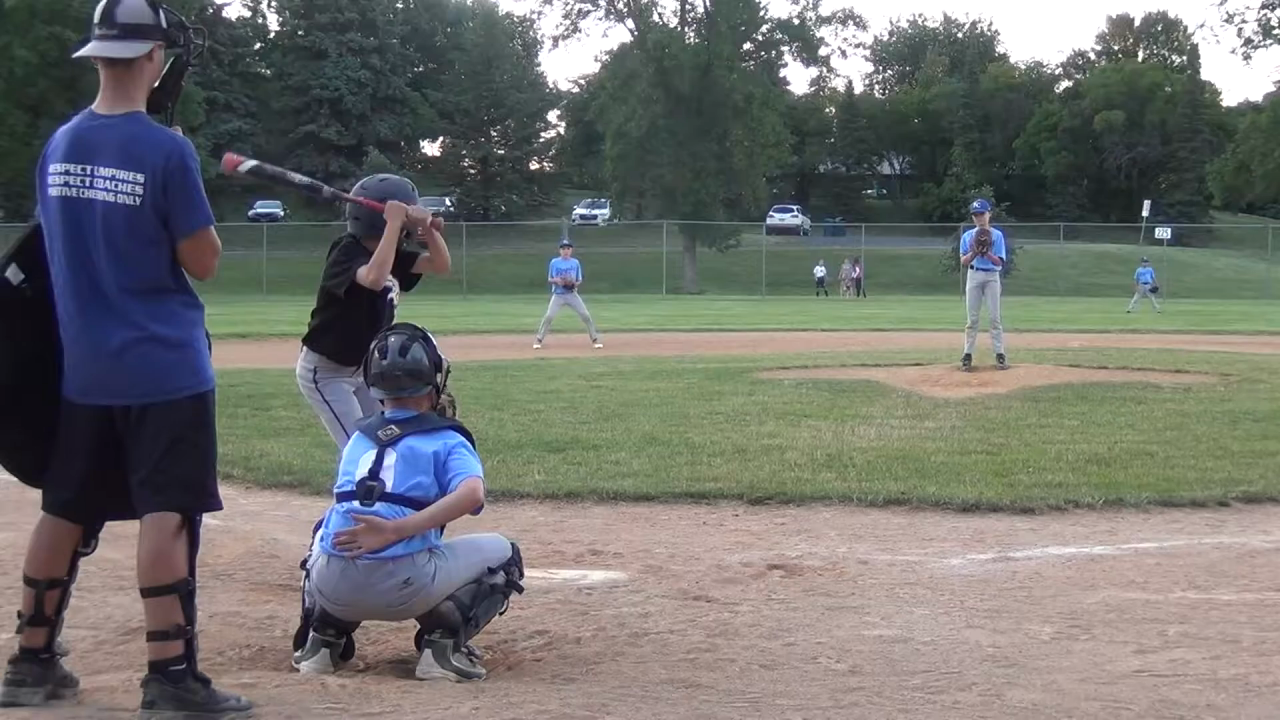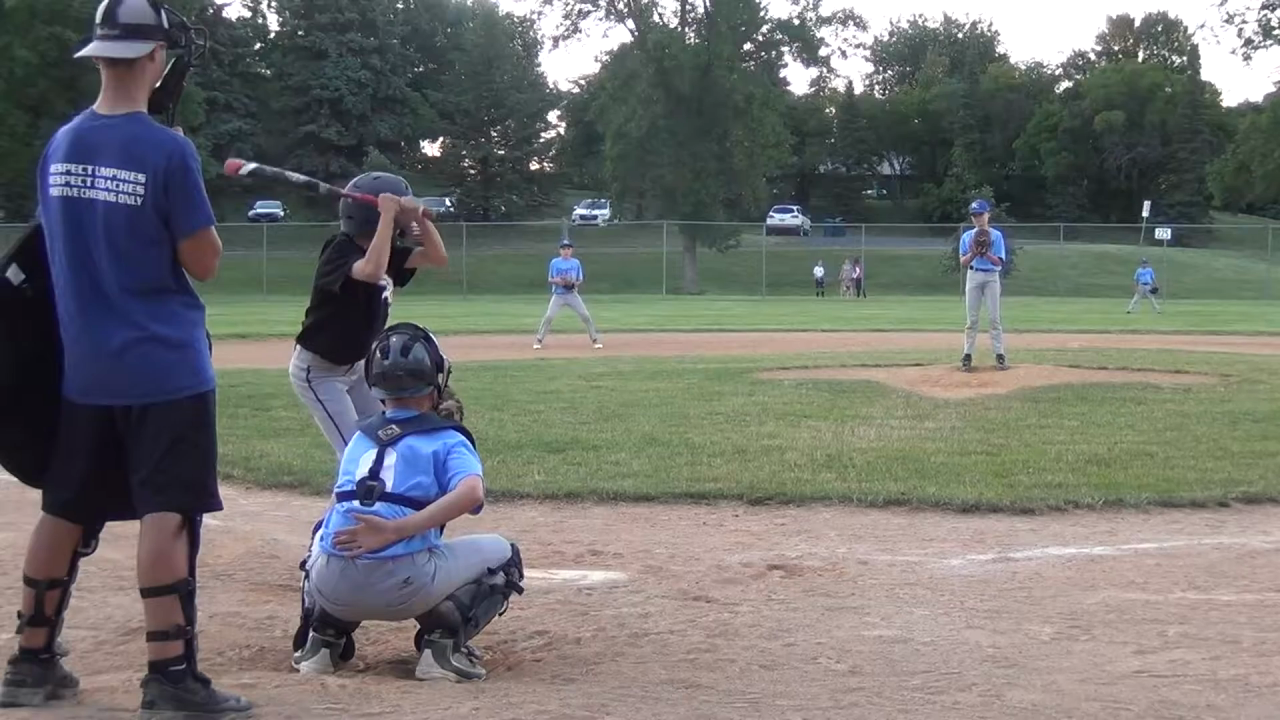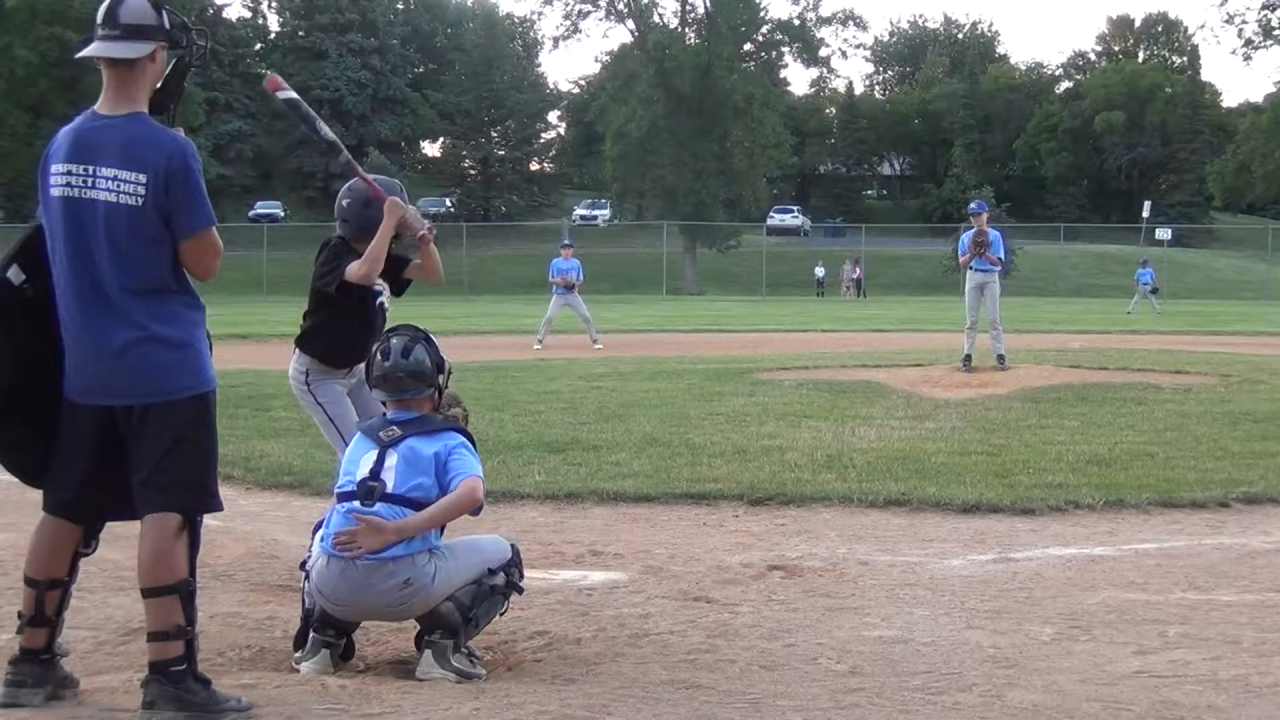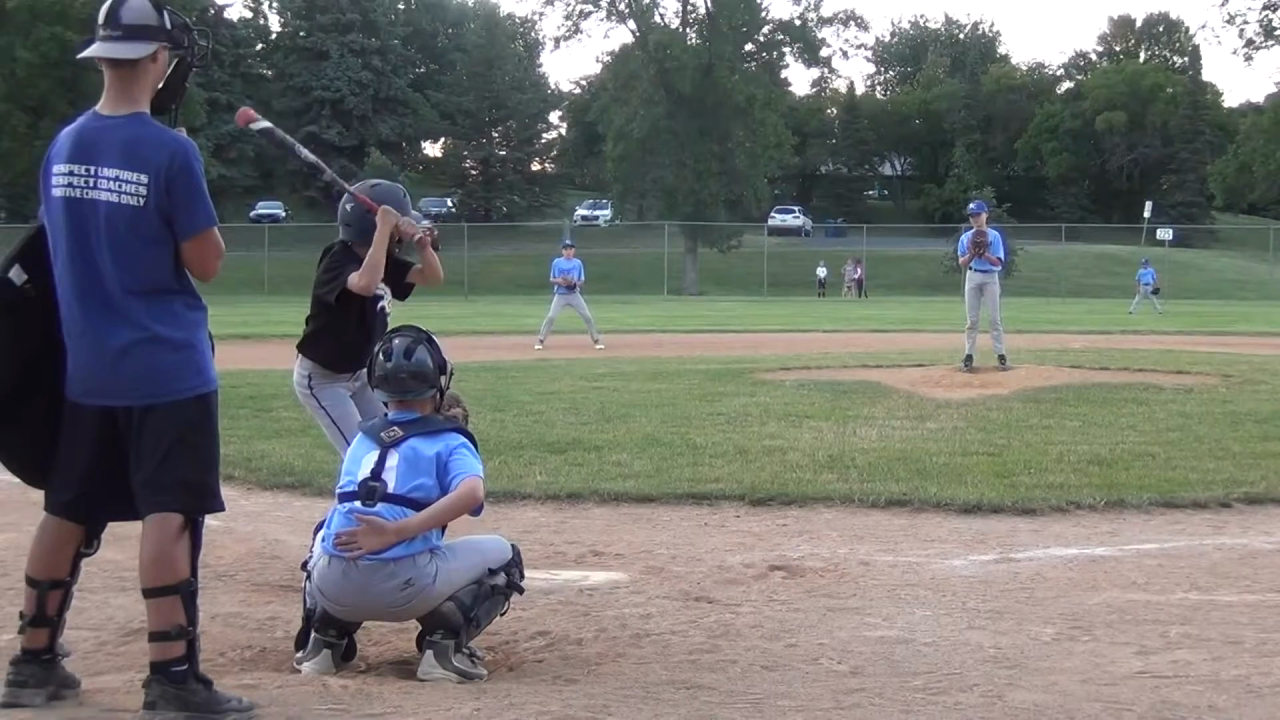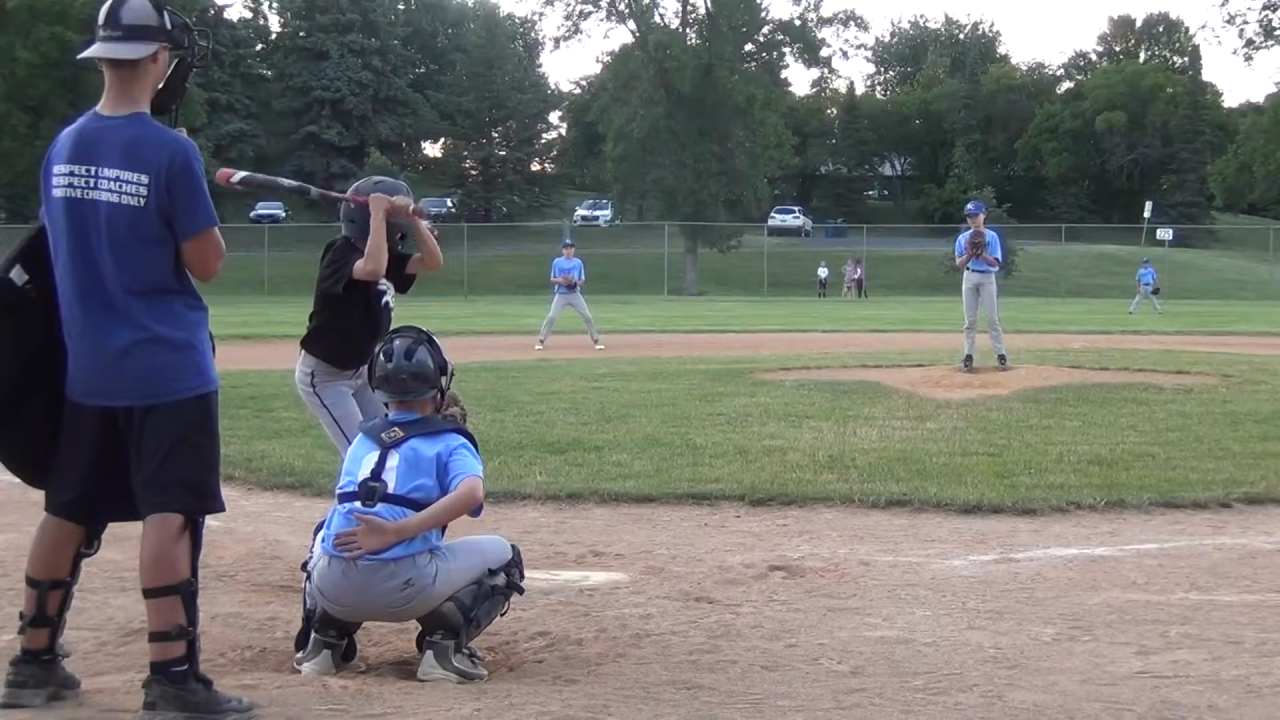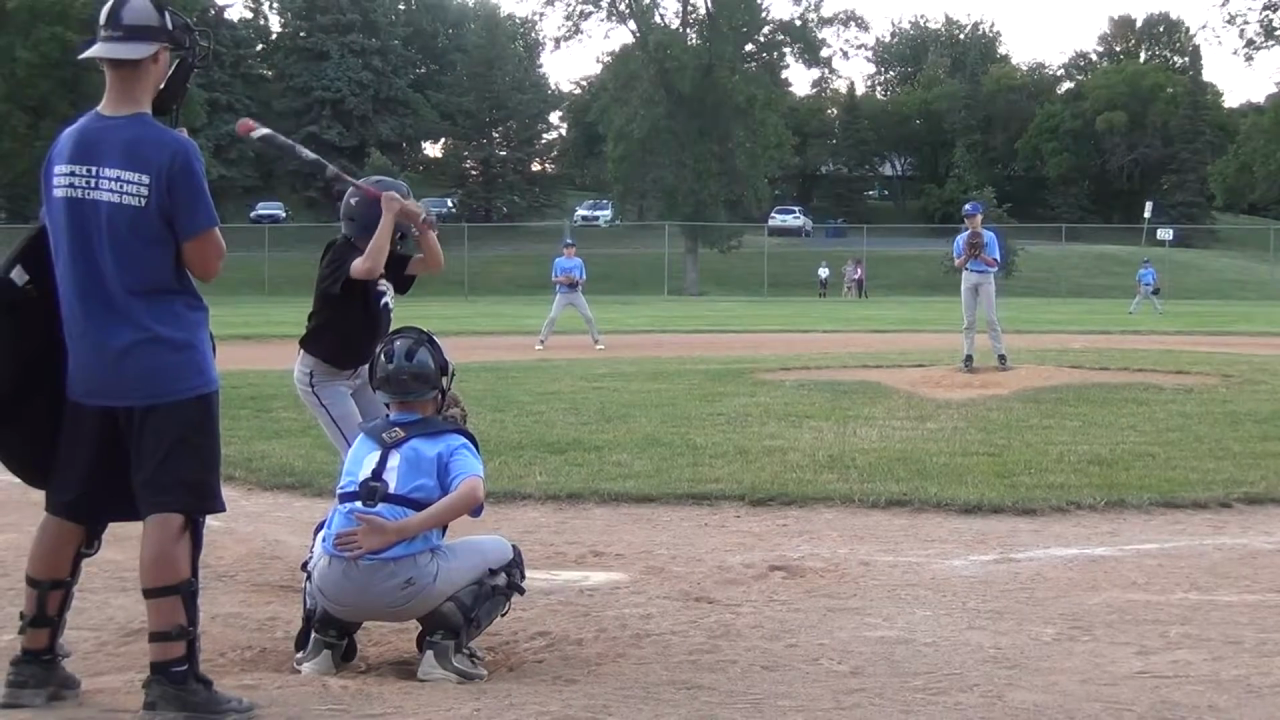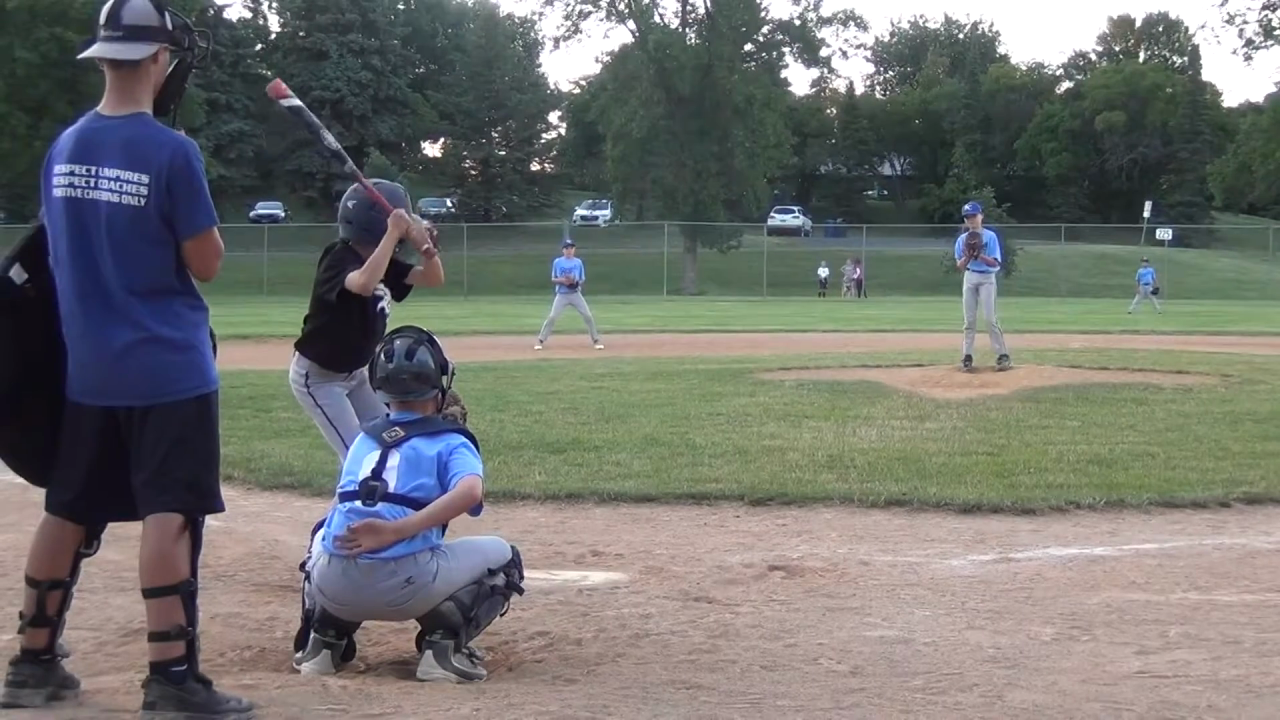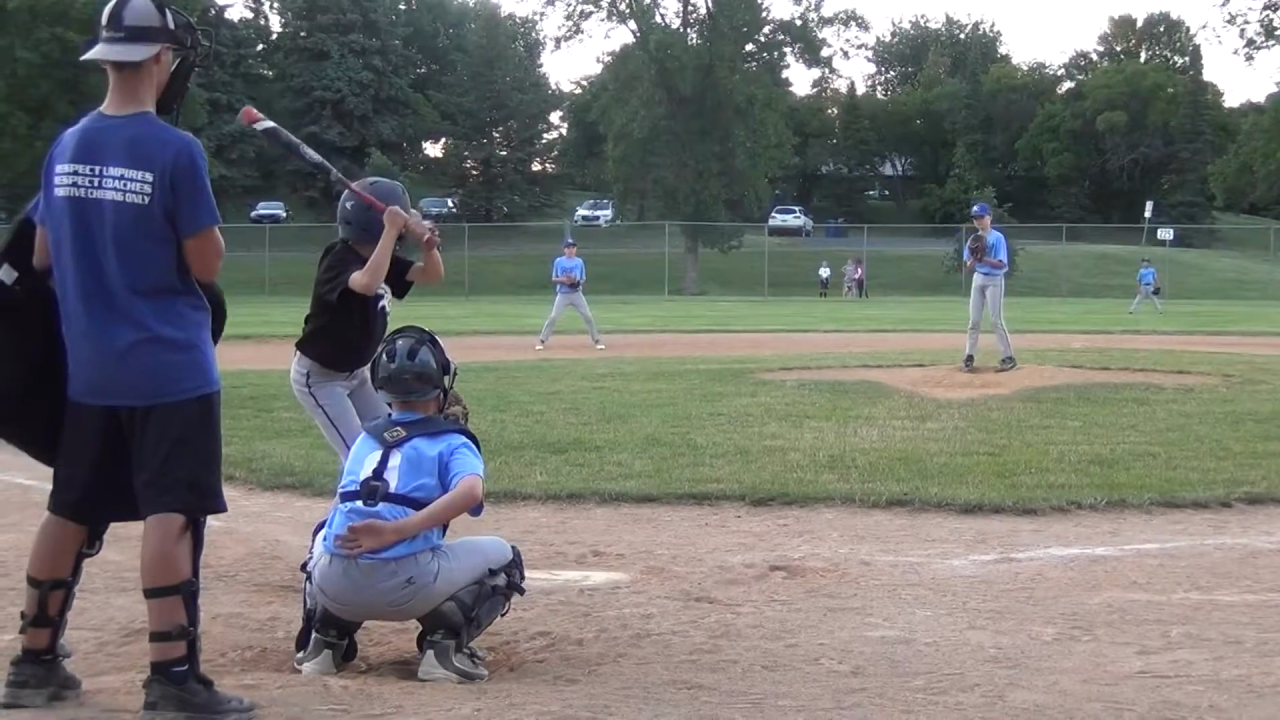
dt=0.2s
person 1, frame 1
right shoulder: (166, 149)
right elbow: (203, 263)
left hip: (83, 366)
right hip: (164, 366)
left knee: (64, 511)
right knee: (166, 514)
person 1, frame 2
left shoulder: (59, 145)
right shoulder: (167, 149)
right elbow: (204, 263)
left hip: (83, 366)
right hip: (164, 366)
left knee: (65, 510)
right knee: (166, 513)
person 1, frame 3
left shoulder: (59, 145)
right shoulder: (168, 151)
right elbow: (205, 264)
left hip: (84, 367)
right hip: (164, 366)
left knee: (65, 512)
right knee: (167, 516)
person 1, frame 4
left shoulder: (62, 146)
right shoulder: (170, 151)
right elbow: (207, 264)
left hip: (86, 368)
right hip: (167, 368)
left knee: (68, 512)
right knee: (170, 515)
person 1, frame 5
left shoulder: (62, 147)
right shoulder: (170, 151)
left elbow: (58, 252)
right elbow: (207, 264)
left hip: (87, 368)
right hip: (167, 368)
left knee: (68, 512)
right knee: (170, 515)
person 1, frame 6
left shoulder: (63, 147)
right shoulder: (171, 151)
left elbow: (59, 252)
right elbow: (207, 264)
left hip: (87, 369)
right hip: (168, 368)
left knee: (69, 512)
right knee: (170, 516)
person 1, frame 7
left shoulder: (63, 147)
right shoulder: (171, 151)
right elbow: (206, 265)
left hip: (87, 368)
right hip: (167, 368)
left knee: (69, 512)
right knee: (170, 516)
person 1, frame 8
left shoulder: (65, 147)
right shoulder: (175, 150)
right elbow: (207, 265)
left hip: (88, 369)
right hip: (170, 367)
left knee: (71, 512)
right knee: (171, 515)
person 2, frame 1
left shoulder: (359, 438)
right shoulder: (446, 438)
right elbow: (472, 494)
right wrist: (394, 531)
left hip: (332, 586)
right hip: (404, 585)
right knee: (503, 553)
left ankle: (323, 638)
right ankle: (443, 644)
person 2, frame 2
left shoulder: (360, 437)
right shoulder: (446, 438)
right elbow: (471, 493)
right wrist: (395, 530)
left hip: (332, 586)
right hip: (403, 585)
right knee: (502, 554)
left ankle: (322, 639)
right ankle: (442, 645)
person 2, frame 3
left shoulder: (360, 439)
right shoulder: (447, 440)
right elbow: (471, 494)
right wrist: (395, 532)
left hip: (331, 587)
right hip: (402, 586)
right knee: (503, 555)
left ankle: (323, 639)
right ankle: (443, 644)
person 2, frame 4
left shoulder: (362, 438)
right shoulder: (449, 440)
right elbow: (471, 493)
right wrist: (396, 532)
left hip: (333, 587)
right hip: (405, 586)
right knee: (504, 555)
left ankle: (324, 639)
right ankle: (445, 644)
person 2, frame 5
left shoulder: (362, 439)
right shoulder: (449, 441)
right elbow: (471, 493)
right wrist: (395, 531)
left hip: (333, 587)
right hip: (404, 586)
right knee: (503, 555)
left ankle: (324, 640)
right ankle: (444, 646)
person 2, frame 6
left shoulder: (364, 439)
right shoulder: (450, 441)
right elbow: (472, 493)
right wrist: (396, 531)
left hip: (333, 586)
right hip: (405, 586)
right knee: (504, 555)
left ankle: (325, 640)
right ankle: (444, 645)
person 2, frame 7
left shoulder: (364, 438)
right shoulder: (450, 441)
right elbow: (470, 491)
right wrist: (395, 531)
left hip: (333, 586)
right hip: (404, 585)
left knee: (326, 533)
right knee: (503, 557)
left ankle: (323, 640)
right ankle: (444, 645)
person 2, frame 8
left shoulder: (365, 438)
right shoulder: (452, 441)
right elbow: (470, 492)
right wrist: (395, 531)
left hip: (335, 586)
right hip: (406, 585)
left knee: (327, 534)
right knee: (504, 557)
left ankle: (324, 641)
right ankle: (445, 645)
person 3, frame 1
left shoulder: (392, 253)
right shoulder: (347, 253)
left elbow: (442, 266)
right elbow: (375, 279)
left wrist: (428, 226)
right wrist: (394, 222)
left hip: (358, 368)
right hip: (324, 371)
person 3, frame 2
left shoulder: (386, 250)
right shoulder: (341, 251)
left elbow: (437, 257)
right elbow: (372, 272)
left wrist: (420, 218)
right wrist: (389, 216)
left hip: (352, 367)
right hip: (317, 371)
person 3, frame 3
left shoulder: (383, 257)
right shoulder: (337, 255)
left elbow: (433, 274)
right elbow: (366, 274)
left wrist: (422, 236)
right wrist: (390, 220)
left hip: (352, 370)
right hip: (316, 374)
person 3, frame 4
left shoulder: (385, 261)
right shoulder: (339, 260)
left elbow: (434, 277)
right elbow: (366, 285)
left wrist: (419, 239)
right wrist: (383, 229)
left hip: (357, 374)
right hip: (320, 378)
person 3, frame 5
left shoulder: (387, 256)
right shoulder: (342, 254)
left elbow: (433, 262)
right elbow: (373, 270)
left wrist: (413, 219)
right wrist: (379, 214)
left hip: (358, 371)
right hip: (322, 375)
person 3, frame 6
left shoulder: (386, 257)
right shoulder: (342, 254)
left elbow: (434, 264)
right elbow: (369, 270)
left wrist: (420, 222)
right wrist: (391, 215)
left hip: (357, 371)
right hip: (321, 375)
person 3, frame 7
left shoulder: (383, 261)
right shoulder: (340, 259)
left elbow: (433, 279)
right elbow: (365, 285)
left wrist: (425, 246)
right wrist: (394, 233)
left hip: (353, 373)
right hip: (316, 376)
person 3, frame 8
left shoulder: (383, 259)
right shoulder: (340, 260)
left elbow: (434, 275)
right elbow: (369, 285)
left wrist: (425, 240)
right wrist: (391, 230)
left hip: (354, 372)
right hip: (317, 376)
